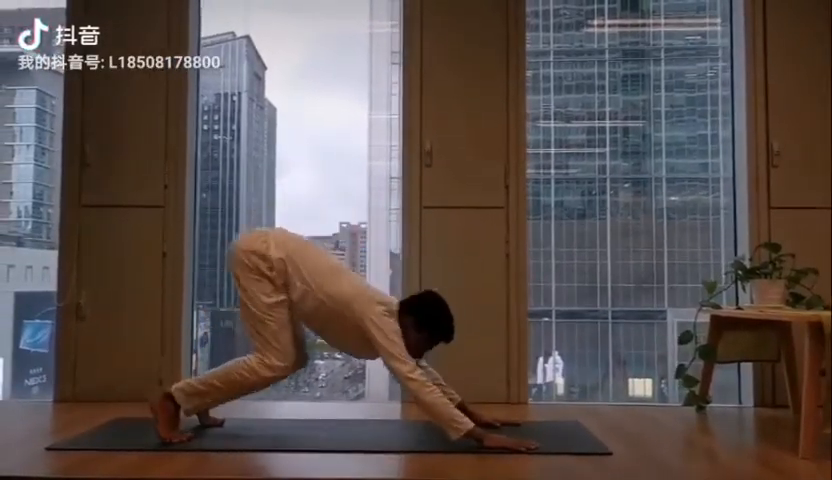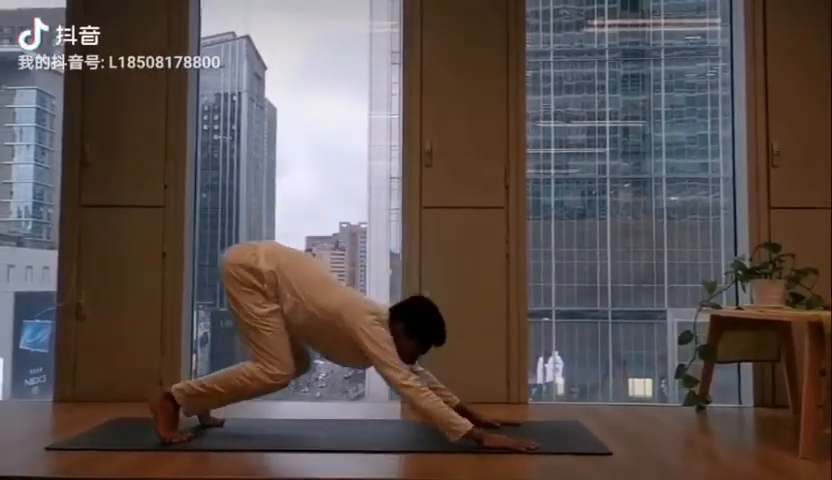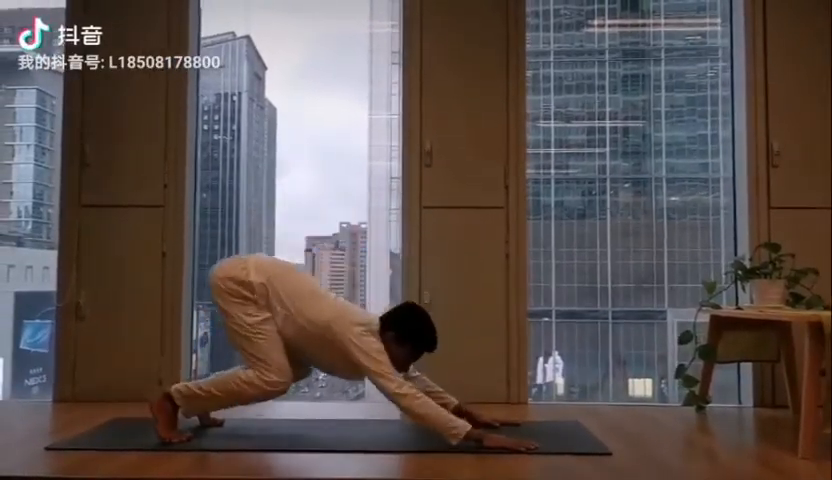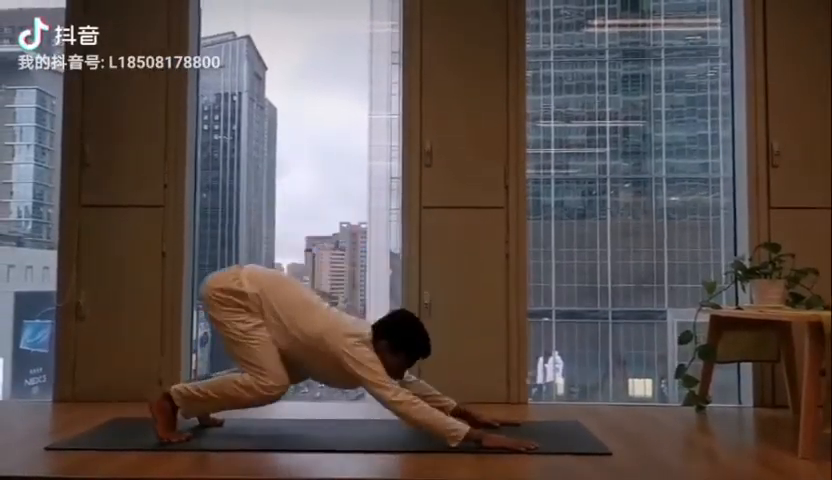
dt=0.1s
person 1, frame 1
left shoulder: (386, 316)
right shoulder: (379, 318)
left elbow: (419, 369)
right elbow: (413, 380)
left wrist: (468, 411)
right wrist: (478, 434)
left hip: (272, 256)
right hip: (260, 255)
left knee: (292, 359)
right knee: (276, 363)
left ankle: (197, 400)
right ankle: (172, 400)
person 1, frame 2
left shoulder: (381, 324)
right shoulder: (371, 327)
left elbow: (415, 375)
right elbow: (409, 387)
left wrist: (467, 413)
right wrist: (477, 436)
left hip: (264, 265)
right hip: (249, 266)
left knee: (295, 364)
right knee: (277, 371)
left ankle: (197, 400)
right ankle: (173, 400)
person 1, frame 3
left shoulder: (371, 333)
right shoulder: (360, 338)
left elbow: (411, 380)
right elbow: (404, 394)
left wrist: (467, 413)
right wrist: (476, 435)
left hip: (256, 279)
right hip: (237, 281)
left knee: (296, 368)
right knee: (273, 379)
left ankle: (197, 403)
right ankle: (172, 401)
person 1, frame 4
left shoulder: (367, 341)
right shoulder: (353, 348)
left elbow: (408, 386)
right elbow: (399, 400)
left wrist: (466, 414)
right wrist: (475, 437)
left hip: (250, 287)
right hip: (230, 290)
left knee: (295, 370)
right knee: (270, 384)
left ankle: (196, 402)
right ankle: (172, 401)
